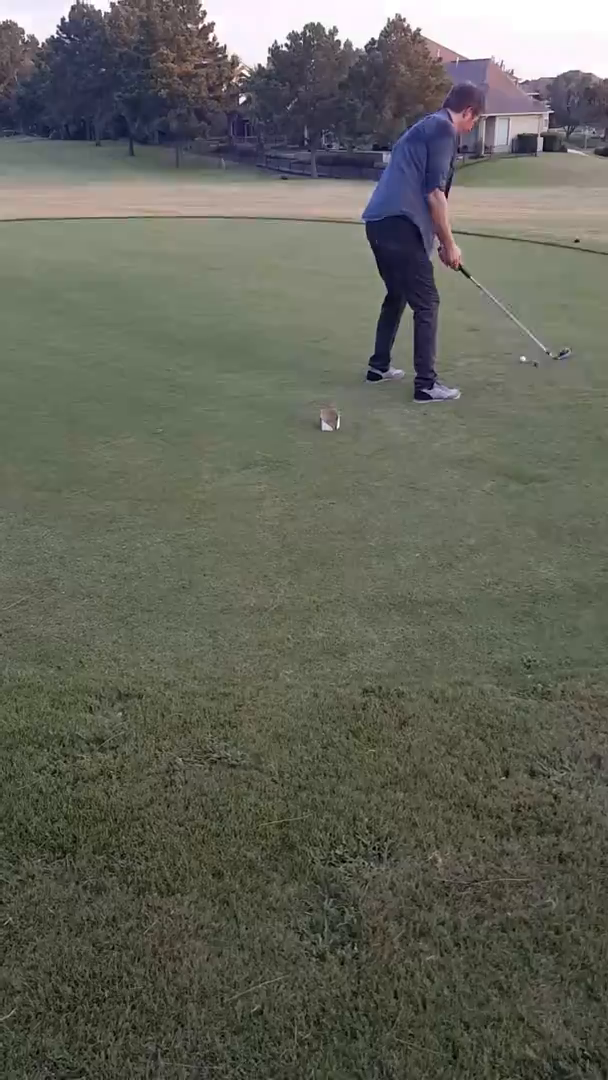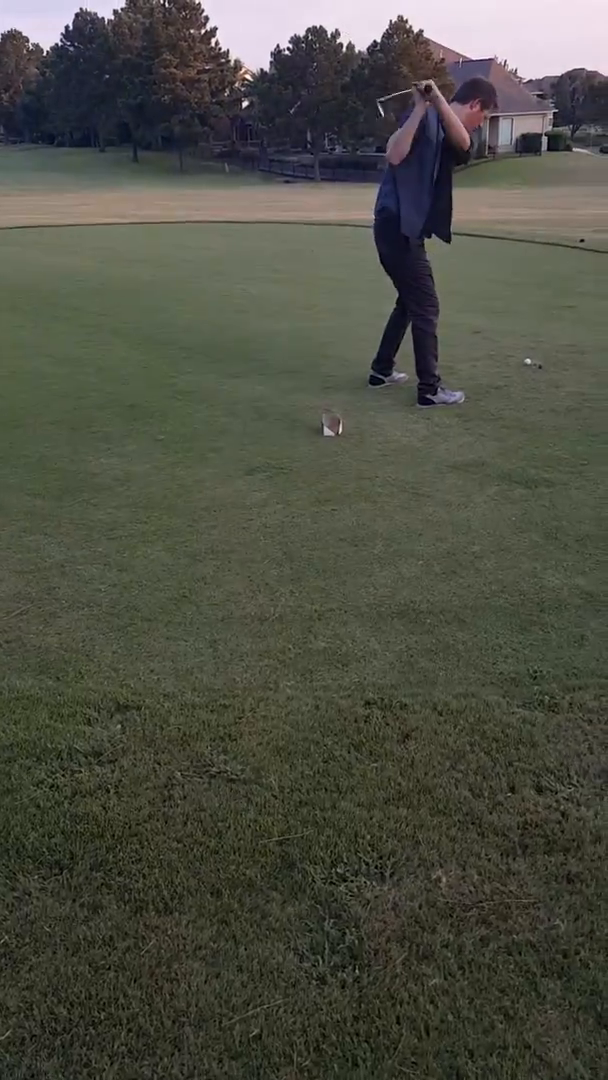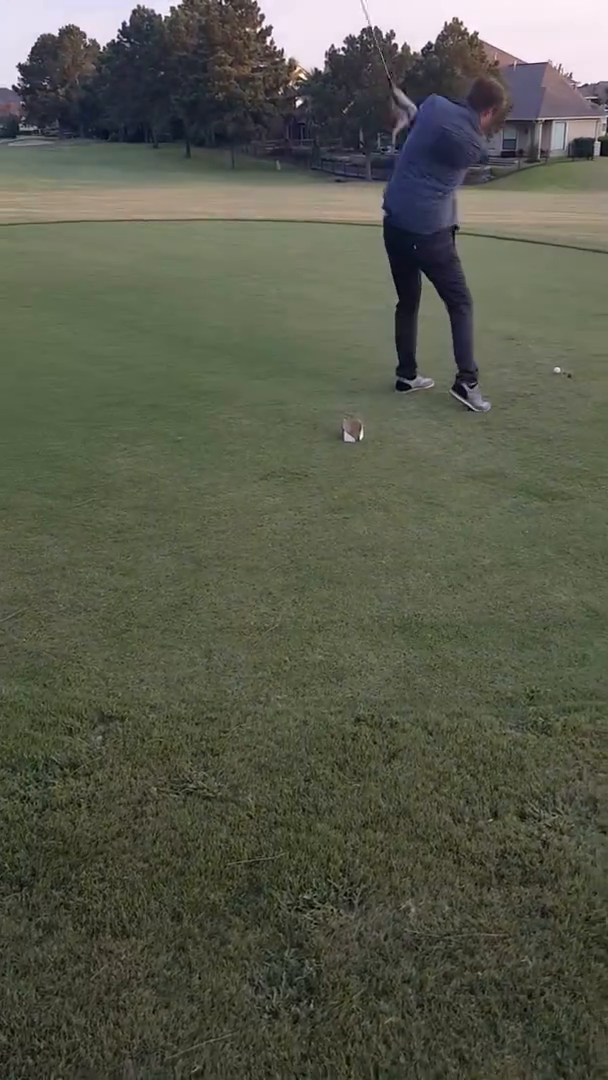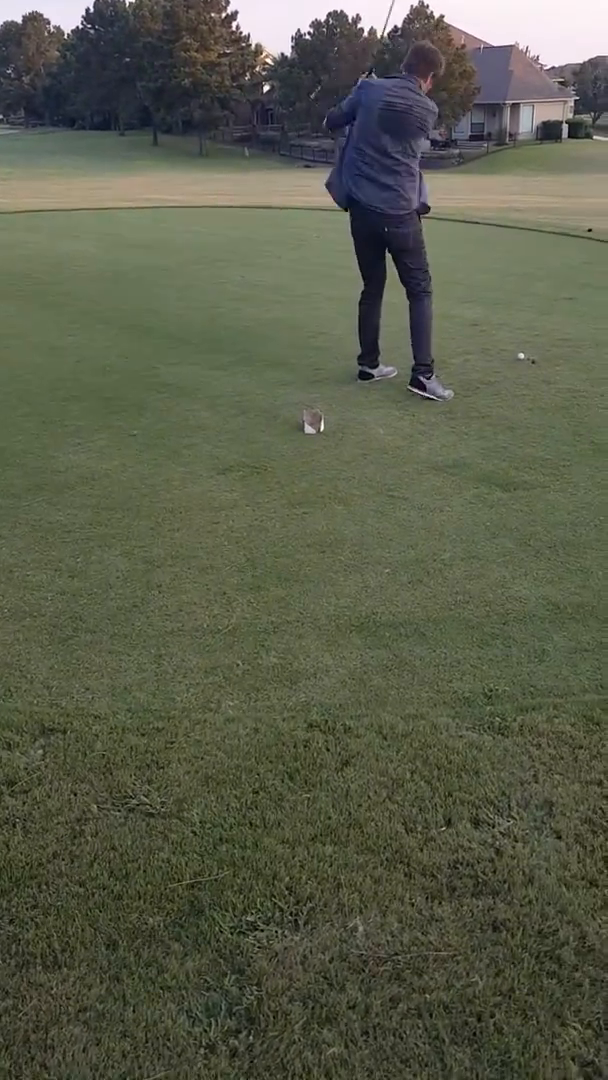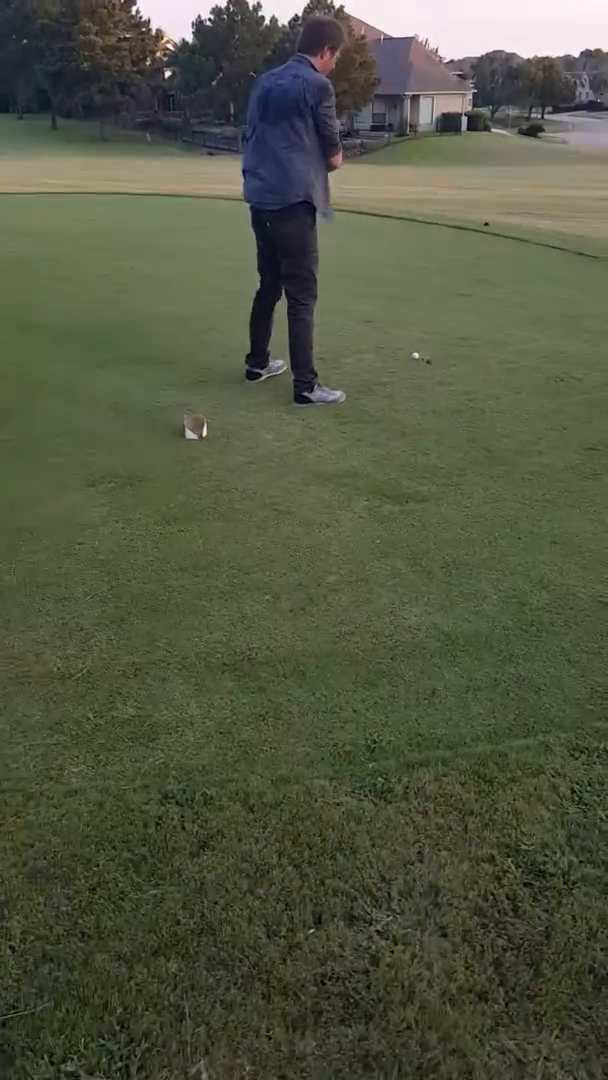
dt=0.7s
person 1, frame 1
left shoulder: (425, 128)
right shoulder: (444, 129)
right elbow: (434, 192)
left wrist: (440, 239)
right wrist: (449, 243)
left hip: (378, 222)
right hip: (399, 225)
left knee: (396, 295)
right knee: (426, 302)
left ankle: (379, 366)
right ankle: (426, 384)
person 1, frame 2
left shoulder: (452, 130)
right shoulder: (424, 118)
left elbow: (463, 146)
right elbow: (394, 156)
left wrist: (438, 101)
right wrist: (421, 109)
left hip: (409, 228)
right hip: (397, 225)
left knee: (409, 301)
right knee: (425, 307)
left ankle: (381, 369)
right ankle: (430, 388)
person 1, frame 3
left shoulder: (435, 106)
right shoulder: (476, 146)
left elbow: (418, 123)
left hip: (395, 225)
right hip: (431, 232)
left knee: (407, 302)
right knee: (460, 304)
left ankle: (407, 374)
right ankle: (467, 380)
person 1, frame 4
left shoulder: (369, 91)
right shoulder: (428, 110)
left elbow: (331, 123)
left hip: (363, 209)
right hip: (401, 213)
left knee: (372, 288)
right knee: (419, 291)
left ankle: (369, 363)
right ankle: (423, 373)
person 1, frame 5
left shoulder: (265, 82)
right shoulder: (318, 86)
right elbow: (334, 158)
right wrist: (323, 160)
left hip: (261, 199)
right hip: (293, 202)
left knee: (269, 285)
right knee: (301, 295)
left ankle: (257, 362)
right ankle: (305, 385)
